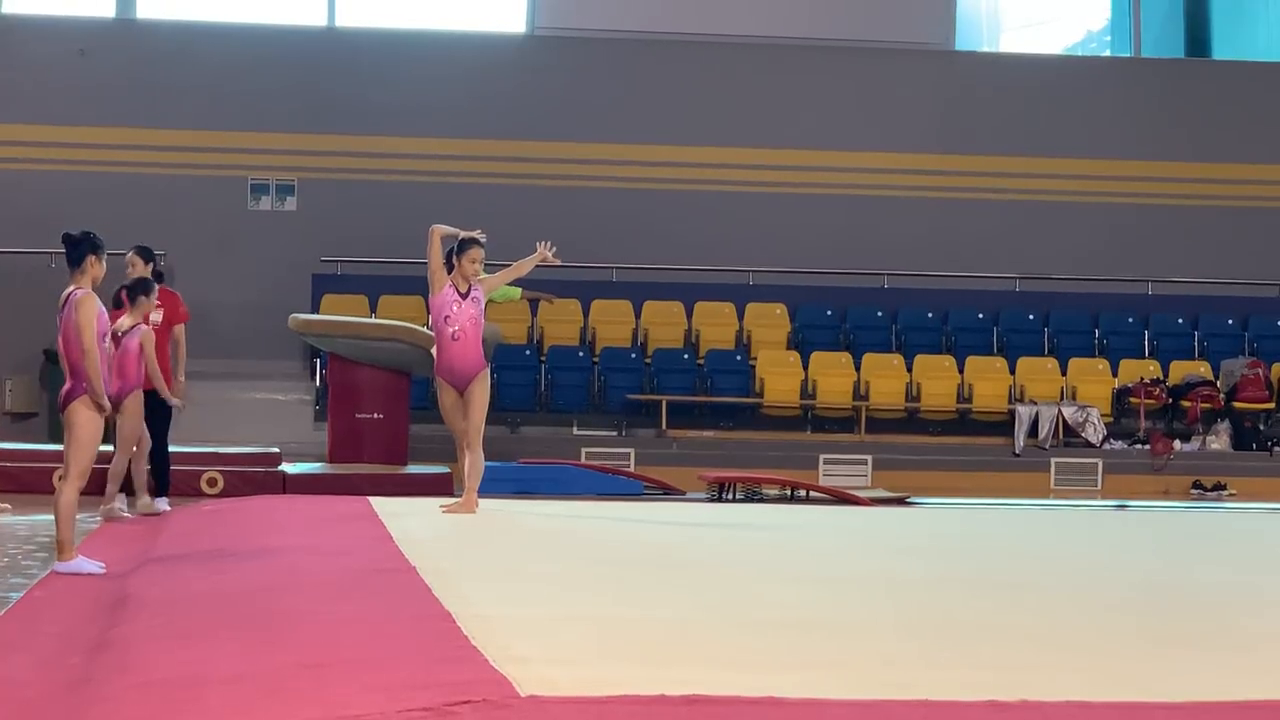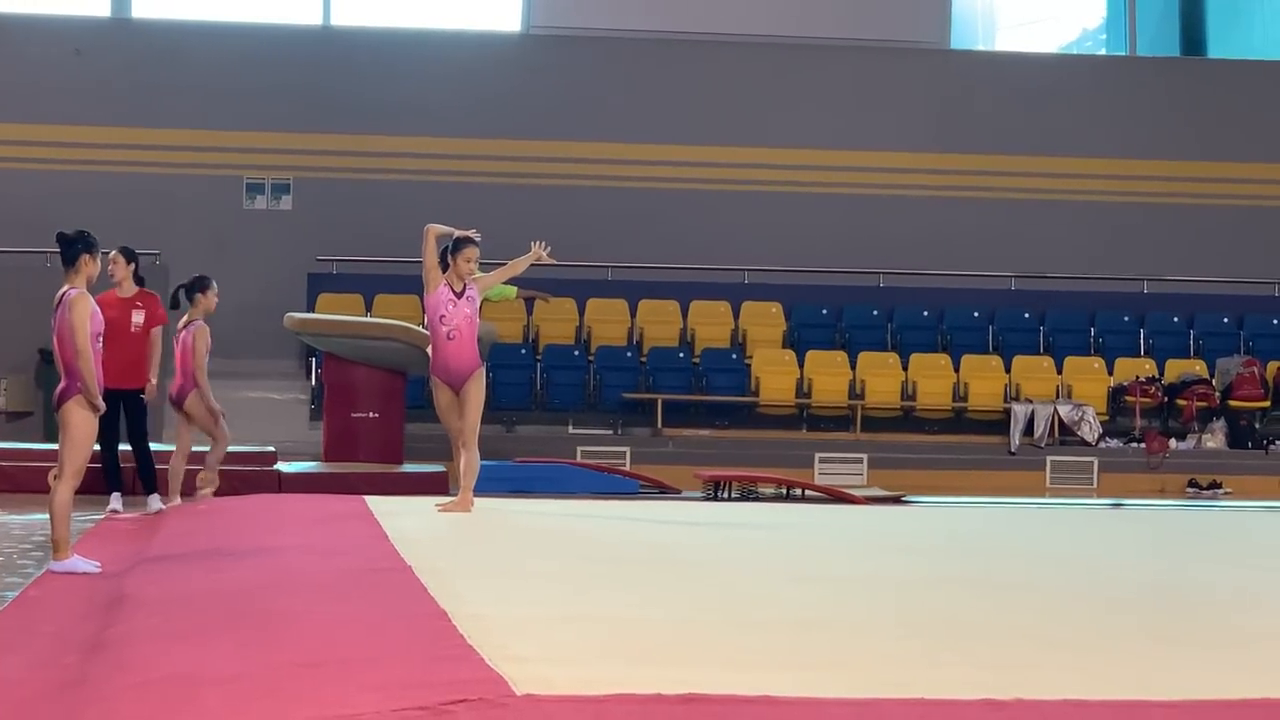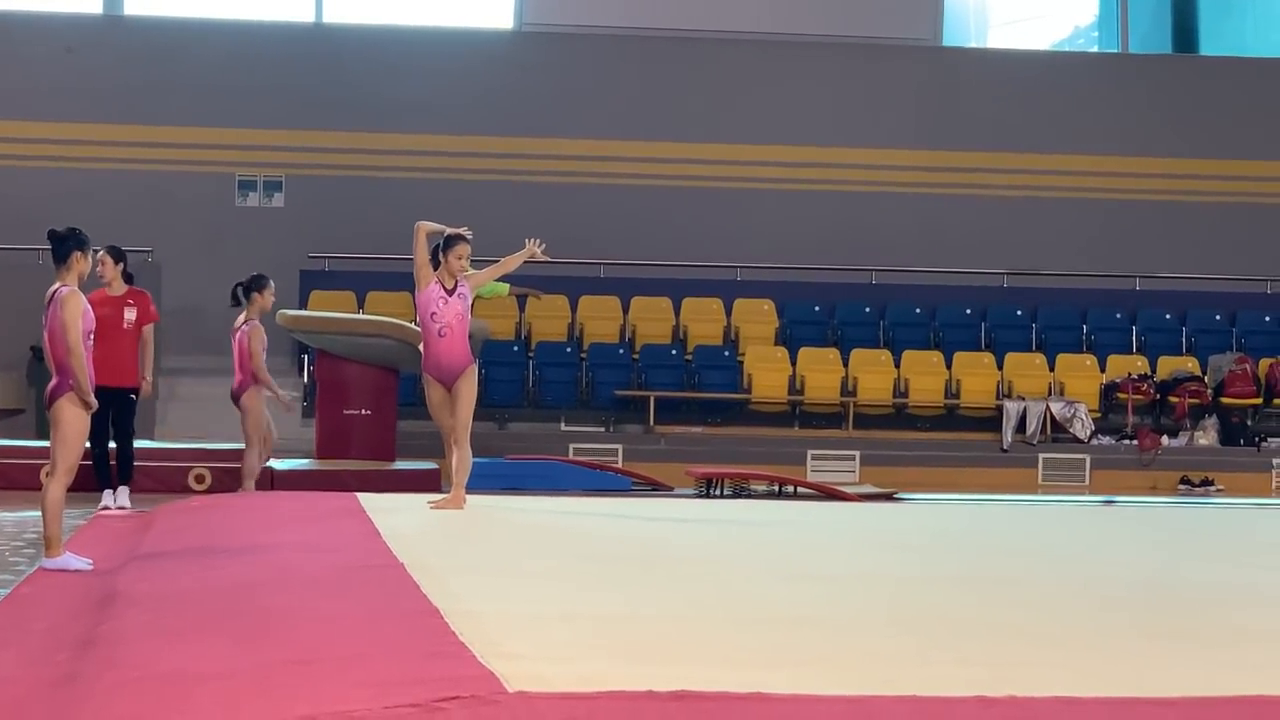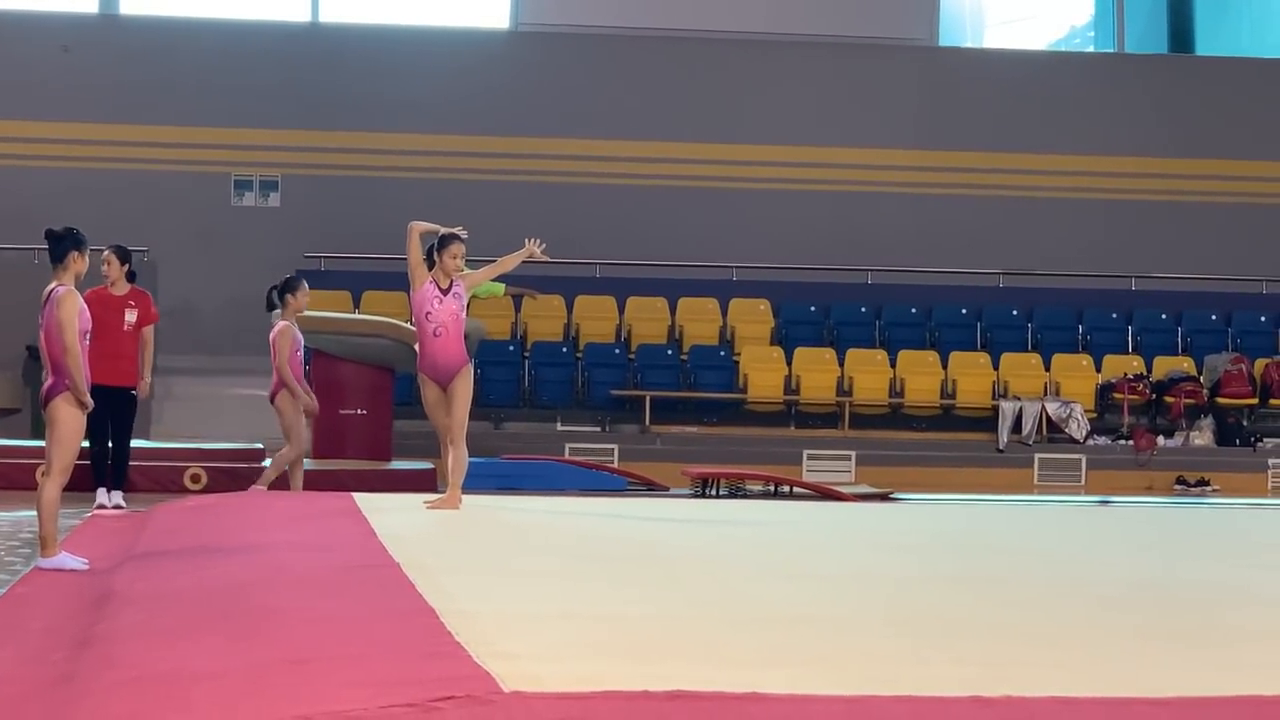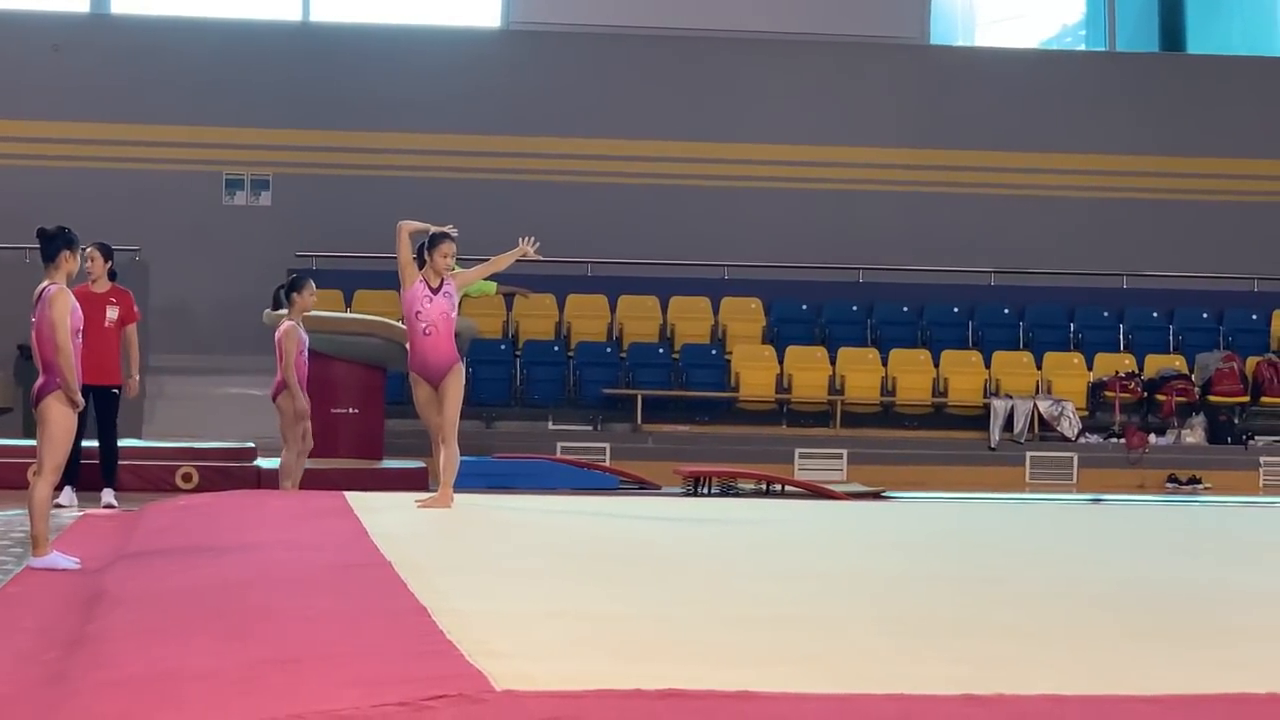
dt=0.5s
person 1, frame 1
left shoulder: (68, 297)
right shoulder: (86, 298)
left elbow: (66, 349)
right elbow: (89, 350)
right wrist: (101, 397)
left hip: (74, 394)
right hip: (85, 397)
left knee: (72, 479)
right knee: (73, 479)
left ankle: (68, 553)
right ankle: (66, 556)
person 1, frame 2
left shoulder: (63, 297)
right shoulder: (80, 298)
left elbow: (61, 349)
right elbow: (82, 352)
right wrist: (95, 397)
left hip: (69, 394)
right hip: (79, 396)
left knee: (66, 478)
right knee: (68, 479)
left ankle: (63, 552)
right ankle: (61, 555)
person 1, frame 3
left shoulder: (54, 294)
right shoulder: (72, 296)
right elbow: (74, 349)
right wrist: (87, 394)
left hip: (61, 391)
right hip: (71, 394)
left knee: (59, 476)
right knee: (60, 476)
left ankle: (56, 549)
right ankle: (53, 552)
person 1, frame 4
left shoulder: (50, 293)
right shoulder: (68, 295)
left elbow: (47, 344)
right elbow: (71, 349)
right wrist: (83, 394)
left hip: (56, 390)
right hip: (67, 393)
left knee: (54, 475)
right knee: (56, 475)
left ankle: (51, 549)
right ankle: (49, 552)
person 1, frame 5
left shoulder: (42, 292)
right shoulder: (60, 294)
left elbow: (39, 343)
right elbow: (62, 347)
right wrist: (74, 393)
left hip: (47, 390)
right hip: (58, 393)
left knee: (45, 474)
right knee: (48, 475)
left ankle: (42, 548)
right ankle: (40, 552)
person 2, frame 1
left shoulder: (481, 288)
right shoulder: (439, 282)
left elbow: (515, 271)
right elbow: (435, 232)
left wrist: (539, 256)
right wrist: (462, 234)
left hip: (476, 373)
right hip: (446, 375)
left knee: (474, 439)
right knee: (460, 440)
left ankle: (469, 498)
right ankle: (466, 495)
person 2, frame 2
left shoulder: (476, 287)
right shoulder: (434, 282)
left elbow: (510, 270)
right elbow: (430, 231)
left wrist: (534, 256)
right wrist: (457, 233)
left hip: (471, 372)
right hip: (441, 374)
left knee: (469, 438)
right knee: (456, 439)
left ankle: (465, 497)
right ankle: (462, 495)
person 2, frame 3
left shoulder: (468, 284)
right shoulder: (426, 279)
left elbow: (502, 267)
right elbow: (421, 228)
left wrist: (528, 253)
right wrist: (448, 230)
left hip: (463, 369)
right hip: (433, 371)
left knee: (461, 435)
right knee: (448, 437)
left ankle: (457, 494)
right ankle: (453, 492)
person 2, frame 4
left shoulder: (463, 283)
right shoulder: (420, 279)
left elbow: (499, 267)
right elbow: (413, 228)
left wrist: (527, 252)
right wrist: (442, 230)
left hip: (458, 368)
right hip: (428, 370)
left knee: (456, 435)
right knee: (444, 437)
left ankle: (453, 494)
right ankle: (449, 491)
person 2, frame 5
left shoulder: (454, 282)
right shoulder: (410, 279)
left elbow: (491, 266)
right elbow: (402, 229)
left wrist: (520, 252)
right wrist: (432, 229)
left hip: (449, 367)
right hip: (419, 370)
left knee: (448, 434)
right knee: (436, 435)
left ankle: (445, 493)
right ankle: (441, 491)
person 3, frame 1
left shoulder: (170, 298)
left elbow: (179, 341)
left wrist: (179, 376)
left hip: (158, 381)
left knee: (158, 442)
left ankle: (161, 498)
right ankle: (120, 496)
person 3, frame 2
left shoulder: (150, 301)
right shoulder: (102, 301)
left elbow: (156, 343)
left wrist: (152, 379)
left hip: (136, 383)
right hip: (106, 382)
left knee: (139, 440)
right knee: (108, 442)
left ankle: (153, 496)
right ankle: (115, 495)
person 3, frame 3
left shoulder: (140, 298)
right shoulder: (92, 300)
left elbow: (148, 341)
left wrist: (147, 377)
left hip: (127, 381)
right hip: (97, 380)
left knee: (124, 437)
right knee: (98, 438)
left ankle: (123, 489)
right ankle: (107, 491)
person 3, frame 4
left shoulder: (142, 299)
right shoulder: (92, 297)
left elbow: (148, 342)
left wrist: (146, 377)
left hip: (127, 381)
right hip: (96, 379)
left knee: (121, 439)
right knee: (97, 438)
left ankle: (117, 491)
right ankle: (101, 490)
person 3, frame 5
left shoulder: (123, 297)
right shoulder: (74, 295)
left elbow: (131, 339)
left wrist: (134, 375)
left hip: (109, 379)
right hip: (77, 377)
left knee: (108, 436)
right knee: (72, 434)
left ankle: (108, 491)
right ankle: (68, 489)
person 4, frame 1
left shoulder: (116, 327)
right shoulder: (145, 332)
left elbow: (111, 364)
right elbow: (153, 371)
left wrist: (111, 395)
right wrist: (169, 398)
left hip: (116, 392)
right hip: (131, 395)
left knee: (142, 446)
right knee: (124, 452)
left ankle: (143, 500)
right ankle: (108, 504)
person 4, frame 2
left shoulder: (182, 325)
right shoulder: (200, 328)
right elbow: (199, 369)
right wrist: (211, 401)
left hip: (177, 390)
right hip: (191, 392)
left knee: (182, 449)
right knee: (222, 437)
left ankle: (173, 500)
right ankle: (204, 485)
person 4, frame 3
left shoulder: (241, 323)
right shoulder: (255, 328)
right elbow: (258, 367)
right wrist: (279, 394)
left hip: (243, 389)
right hip: (250, 391)
left knee: (269, 441)
right knee: (255, 446)
left ankle: (247, 490)
person 4, frame 4
left shoulder: (290, 326)
right shoulder: (285, 328)
right elbow: (282, 365)
left wrist: (309, 394)
right wrist: (302, 394)
left hip: (292, 393)
right hip: (285, 393)
left knee: (300, 447)
right knee: (297, 445)
right ankle: (260, 485)
person 4, frame 5
left shoulder: (296, 325)
right shoulder: (290, 328)
right elbow: (287, 366)
left wrist: (303, 396)
right wrist: (298, 398)
left hip: (295, 392)
right hip: (288, 392)
left knee: (305, 444)
right knee: (292, 446)
left ankle: (291, 493)
